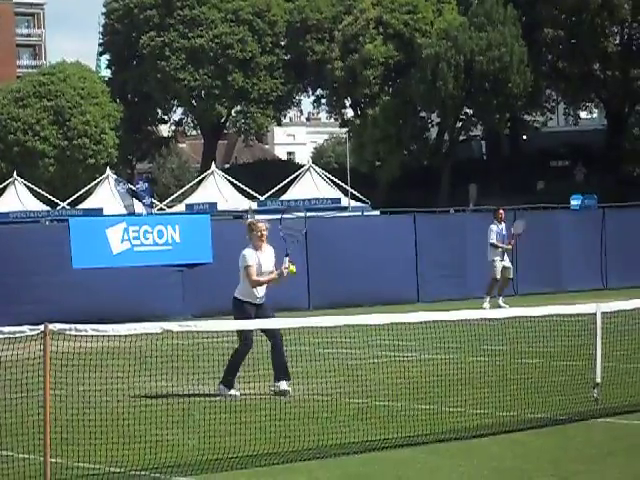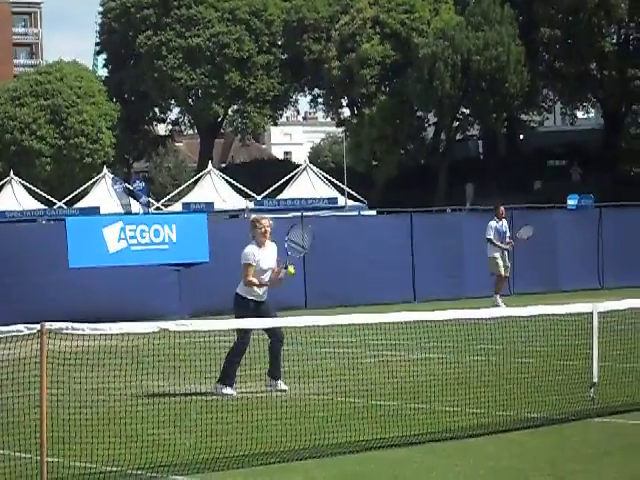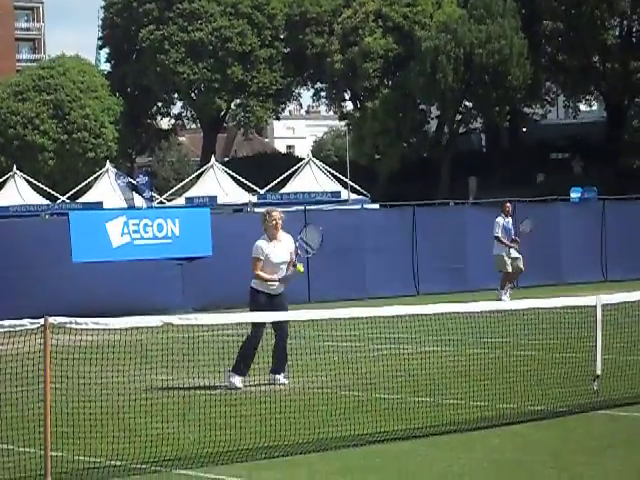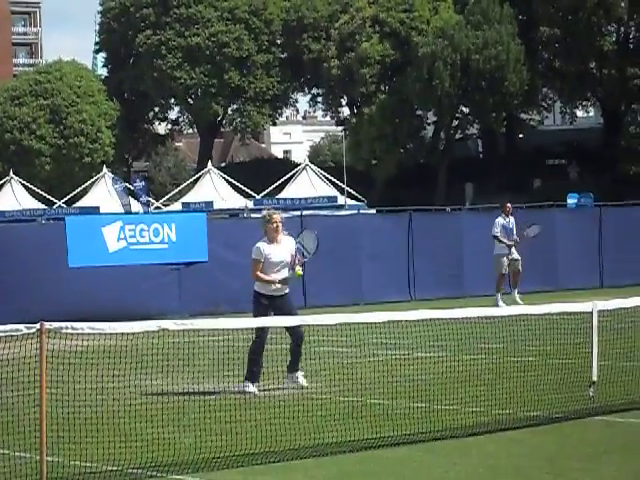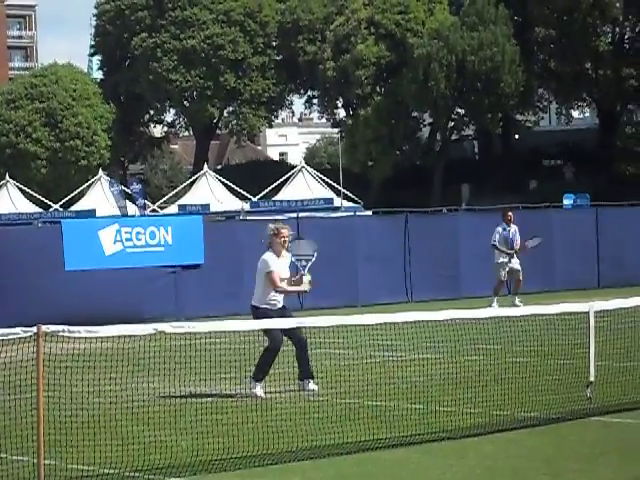
dt=0.2s
person 1, frame 1
left shoulder: (269, 250)
right shoulder: (247, 254)
right elbow: (253, 281)
left wrist: (282, 272)
right wrist: (276, 276)
left hip: (260, 303)
right hip: (243, 303)
left knee: (276, 338)
right knee: (246, 343)
left ankle: (281, 381)
right ankle: (226, 386)
person 1, frame 2
left shoulder: (272, 247)
right shoulder: (250, 251)
right elbow: (247, 280)
left wrist: (280, 272)
right wrist: (267, 283)
left hip: (261, 301)
right hip: (245, 300)
left knee: (277, 336)
right knee: (243, 341)
left ankle: (274, 379)
right ankle: (224, 384)
person 1, frame 3
left shoulder: (288, 239)
right shoulder: (261, 245)
left elbow: (290, 263)
right elbow: (256, 274)
left wrist: (294, 266)
right wrist: (277, 279)
left hip: (278, 294)
right hip: (260, 293)
left knee: (282, 334)
right knee: (256, 334)
left ankle: (277, 373)
right ankle: (237, 373)
person 1, frame 4
left shoulder: (290, 241)
right shoulder: (260, 247)
left elbow: (293, 264)
right elbow: (256, 274)
left wrist: (296, 267)
right wrist: (276, 280)
left hip: (282, 296)
right hip: (263, 297)
left knee: (298, 334)
right knee: (260, 338)
left ankle: (294, 372)
right ankle: (250, 381)
person 1, frame 5
left shoulder: (286, 257)
right shoulder: (268, 259)
right elbow: (278, 287)
left wrist: (299, 279)
right wrist: (301, 288)
left hip: (279, 308)
right hip: (262, 309)
left knee: (300, 340)
right knee: (276, 342)
left ankle: (306, 379)
right ankle: (256, 381)
